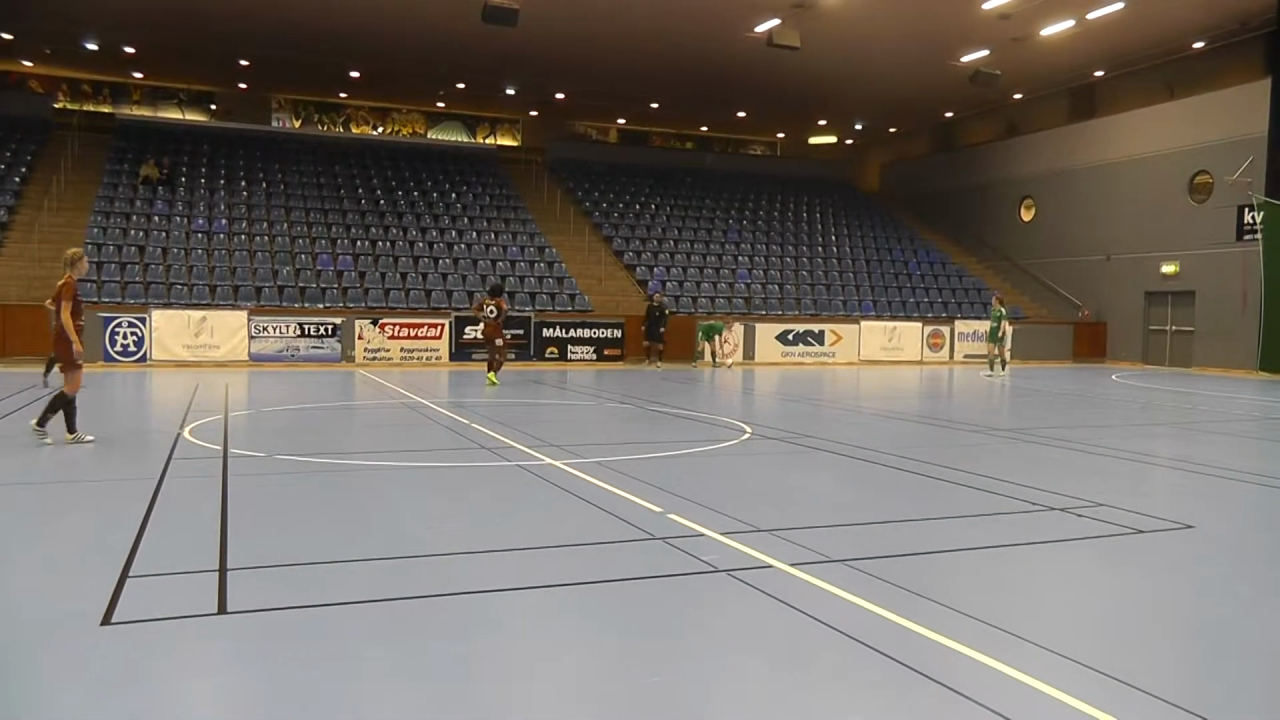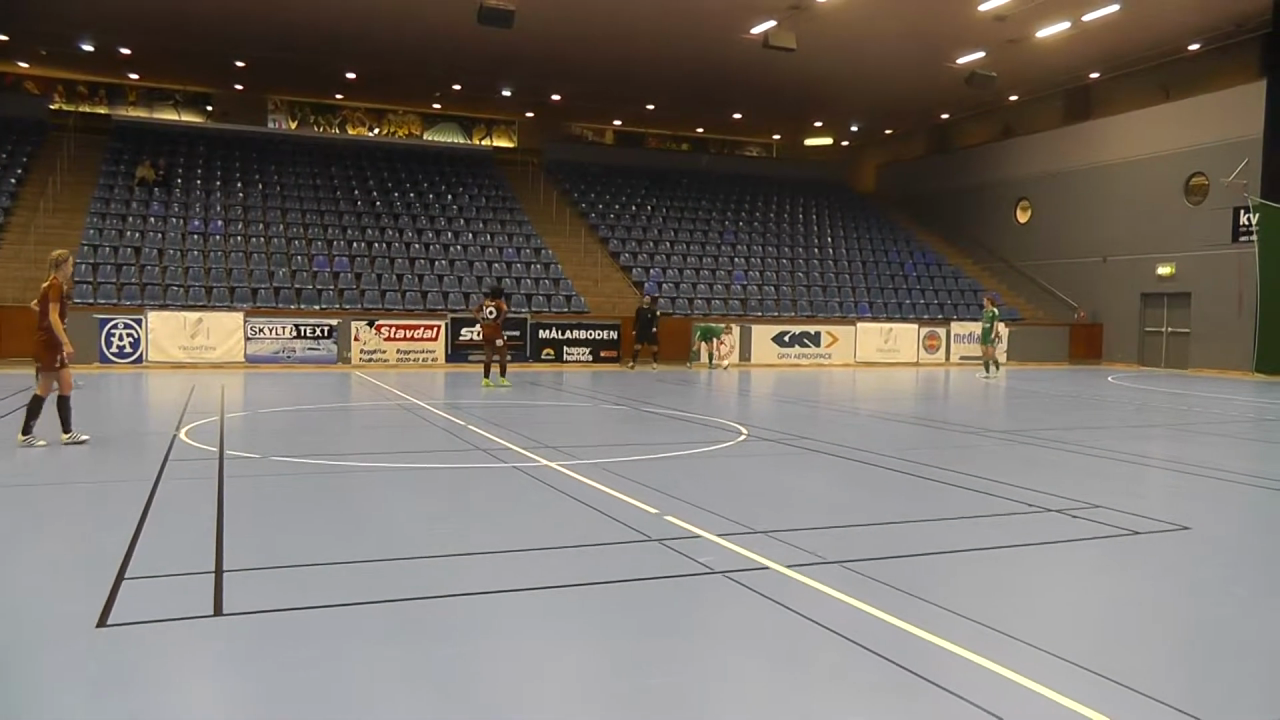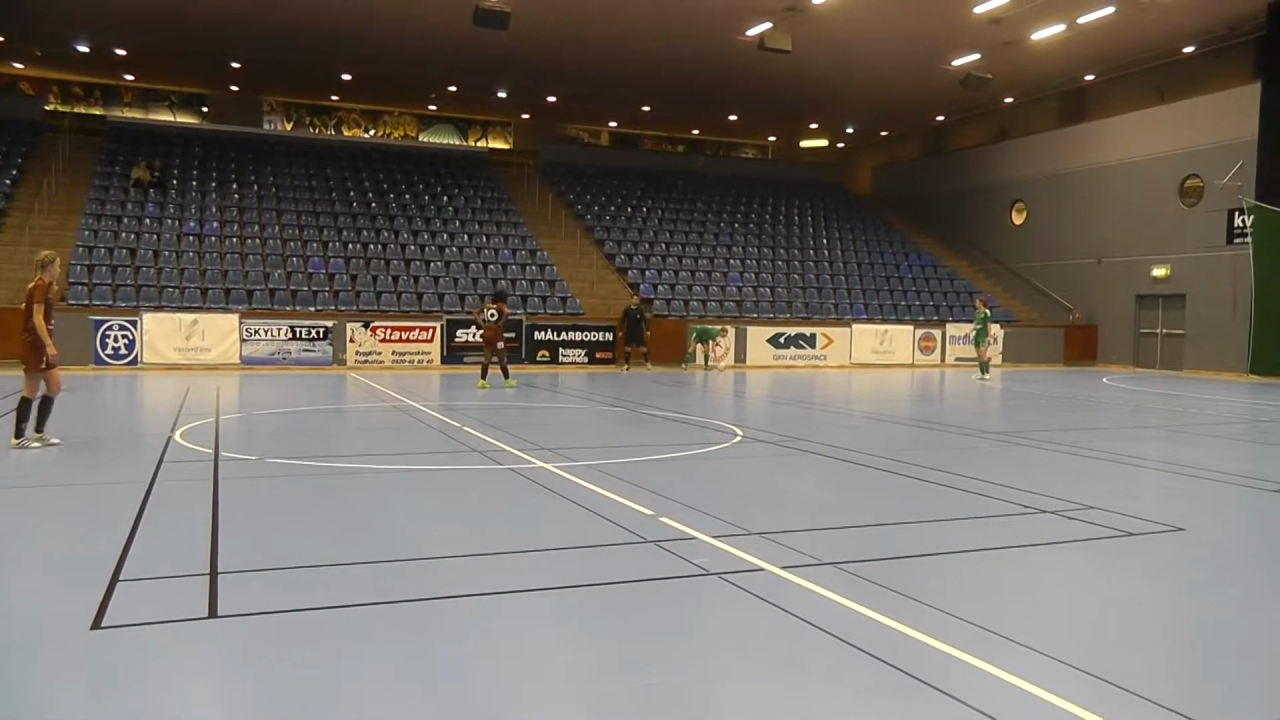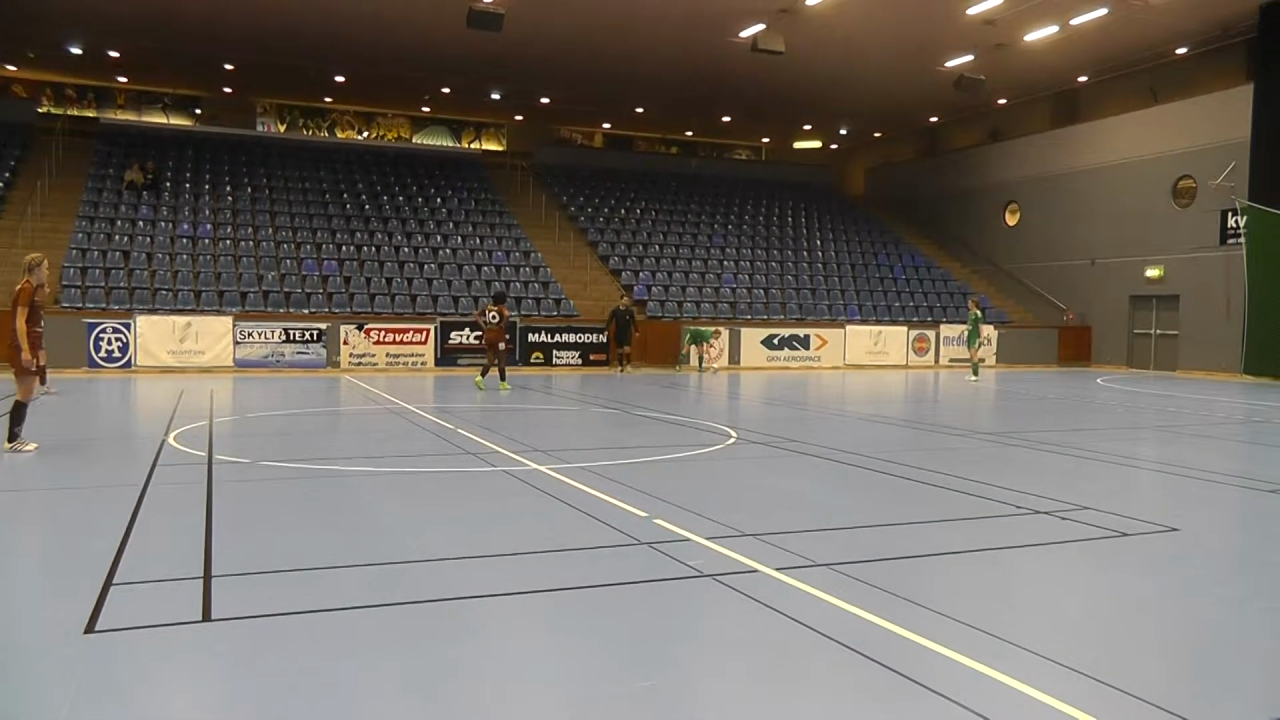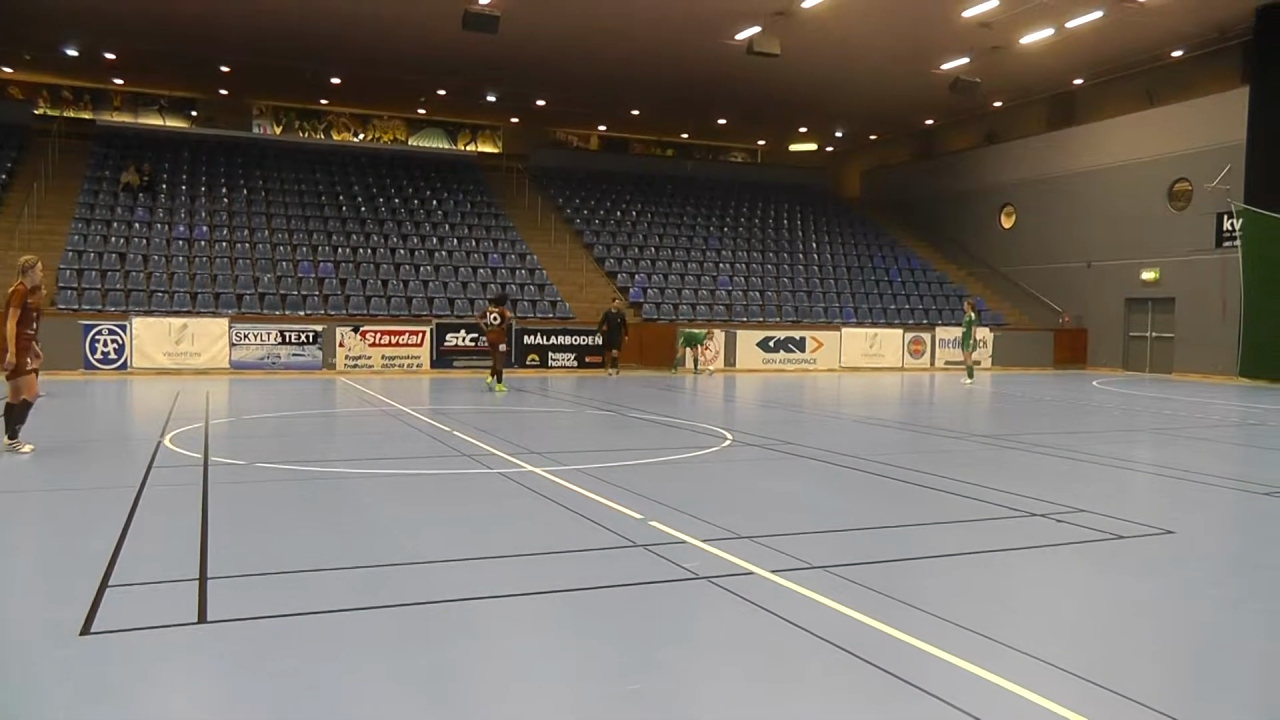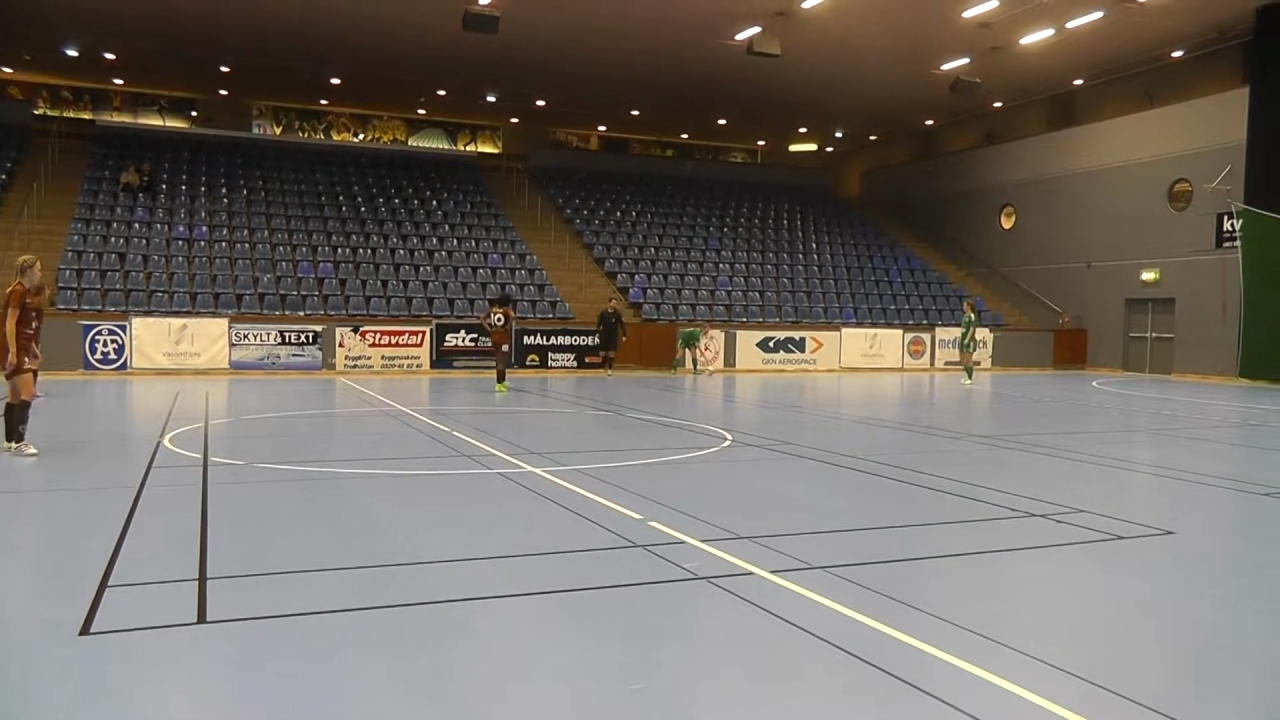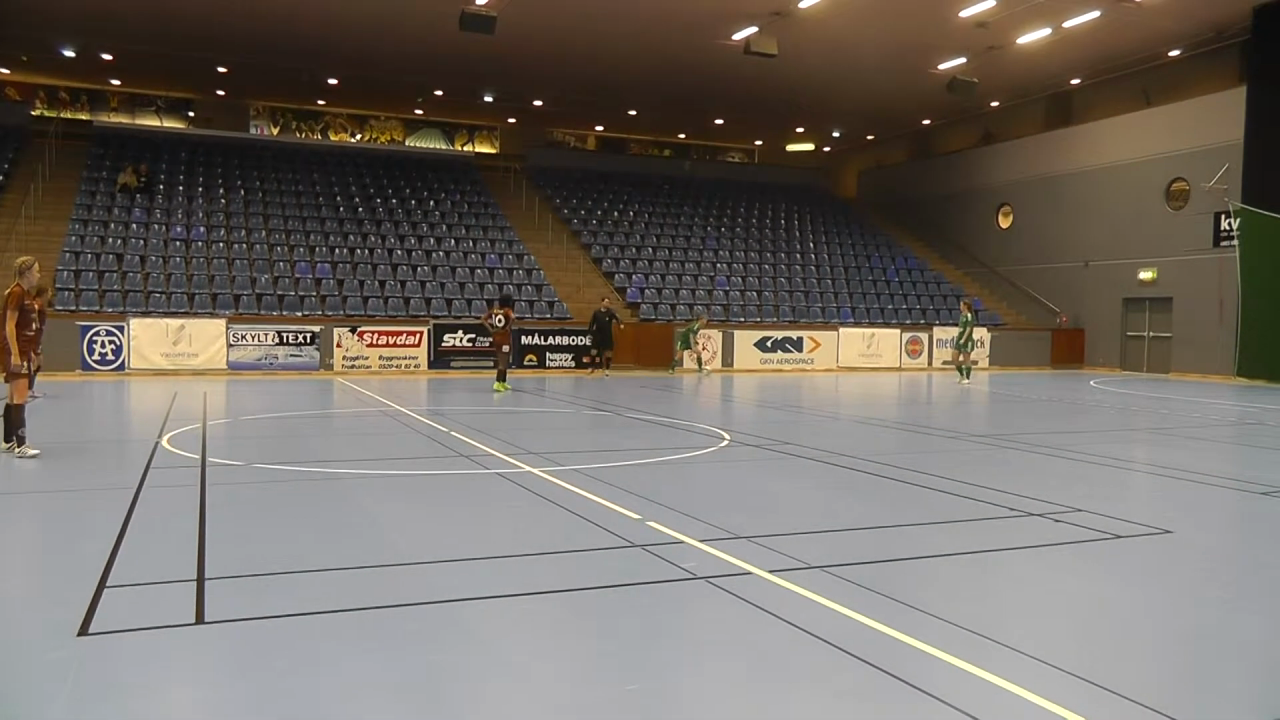
dt=0.2s
person 1, frame 1
left shoulder: (68, 283)
right shoulder: (69, 284)
right elbow: (65, 316)
right wrist: (75, 342)
left hip: (67, 342)
right hip: (67, 342)
left knee: (69, 388)
right knee: (72, 389)
left ankle: (72, 433)
right ankle: (40, 424)
person 1, frame 2
left shoulder: (54, 285)
right shoulder: (55, 285)
right elbow: (53, 317)
right wrist: (66, 343)
left hip: (51, 344)
right hip: (48, 344)
left knee: (66, 388)
right knee: (43, 391)
left ankle: (68, 433)
right ankle: (26, 434)
person 1, frame 3
left shoulder: (44, 286)
right shoulder: (40, 286)
right elbow: (37, 319)
right wrist: (50, 345)
left hip: (38, 346)
right hip: (34, 345)
left knee: (54, 387)
right knee: (31, 392)
left ankle: (39, 432)
right ankle: (19, 438)
person 1, frame 4
left shoulder: (32, 289)
right shoulder: (26, 289)
right elbow: (20, 322)
left wrist: (37, 349)
right wrist: (25, 350)
left hip: (30, 348)
right hip: (23, 349)
left knee: (25, 396)
right knee: (24, 396)
left ankle: (15, 438)
right ankle: (11, 441)
person 1, frame 5
left shoulder: (27, 292)
right shoulder: (20, 291)
right elbow: (11, 323)
left wrist: (34, 349)
right wrist: (11, 352)
left hip: (22, 350)
right hip: (15, 350)
left knee: (16, 397)
right knee: (31, 393)
left ankle: (12, 439)
right ankle: (12, 438)
person 1, frame 6
left shoulder: (25, 292)
right shoulder: (18, 291)
right elbow: (10, 323)
left wrist: (33, 349)
right wrist: (13, 352)
left hip: (22, 349)
right hip: (15, 350)
left knee: (15, 397)
right knee: (28, 394)
left ankle: (11, 441)
right ankle: (18, 441)
person 1, frame 7
left shoulder: (25, 293)
right shoulder: (16, 293)
right elbow: (9, 326)
left wrist: (29, 352)
right wrist: (15, 354)
left hip: (22, 351)
right hip: (15, 352)
left knee: (14, 398)
right knee: (20, 399)
left ankle: (8, 441)
right ankle: (20, 446)
